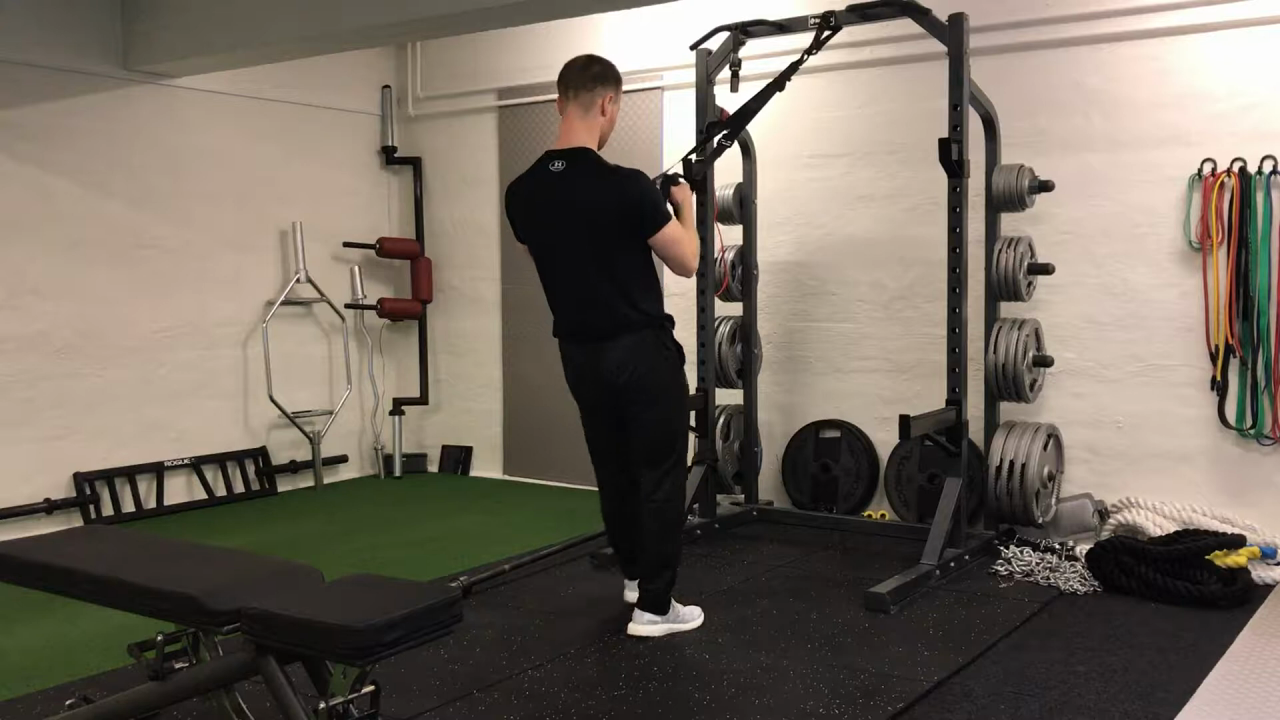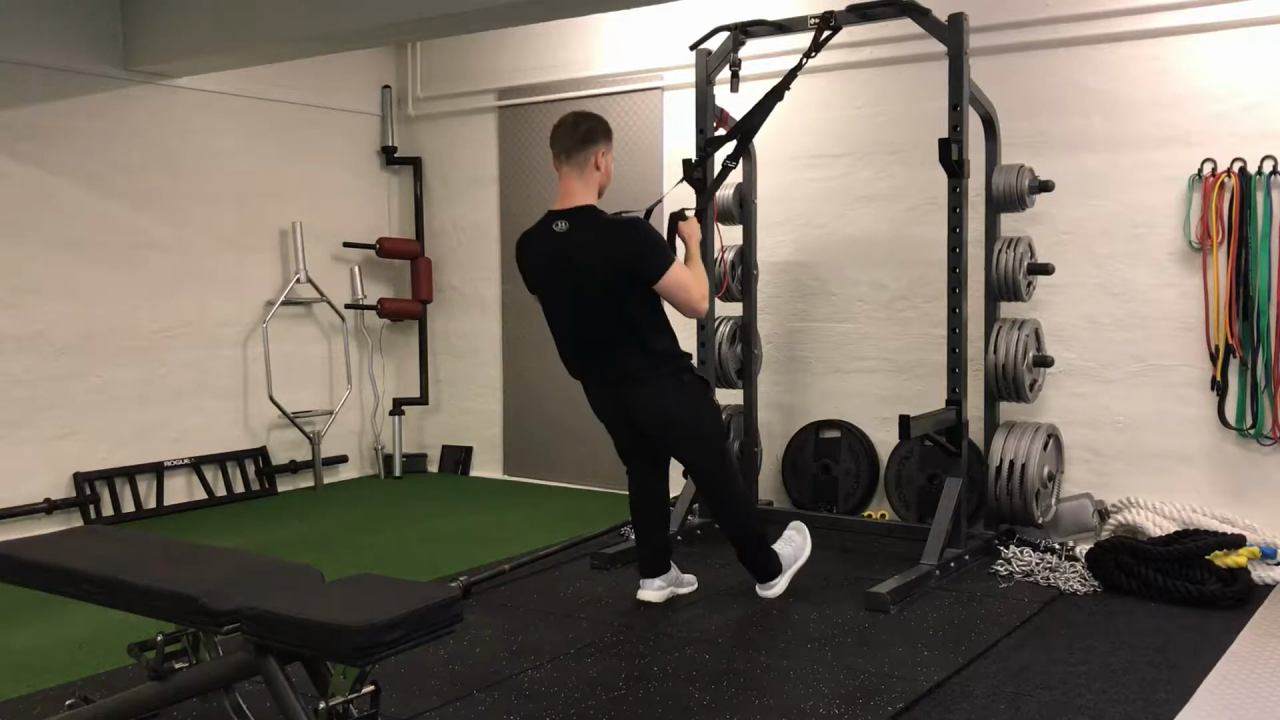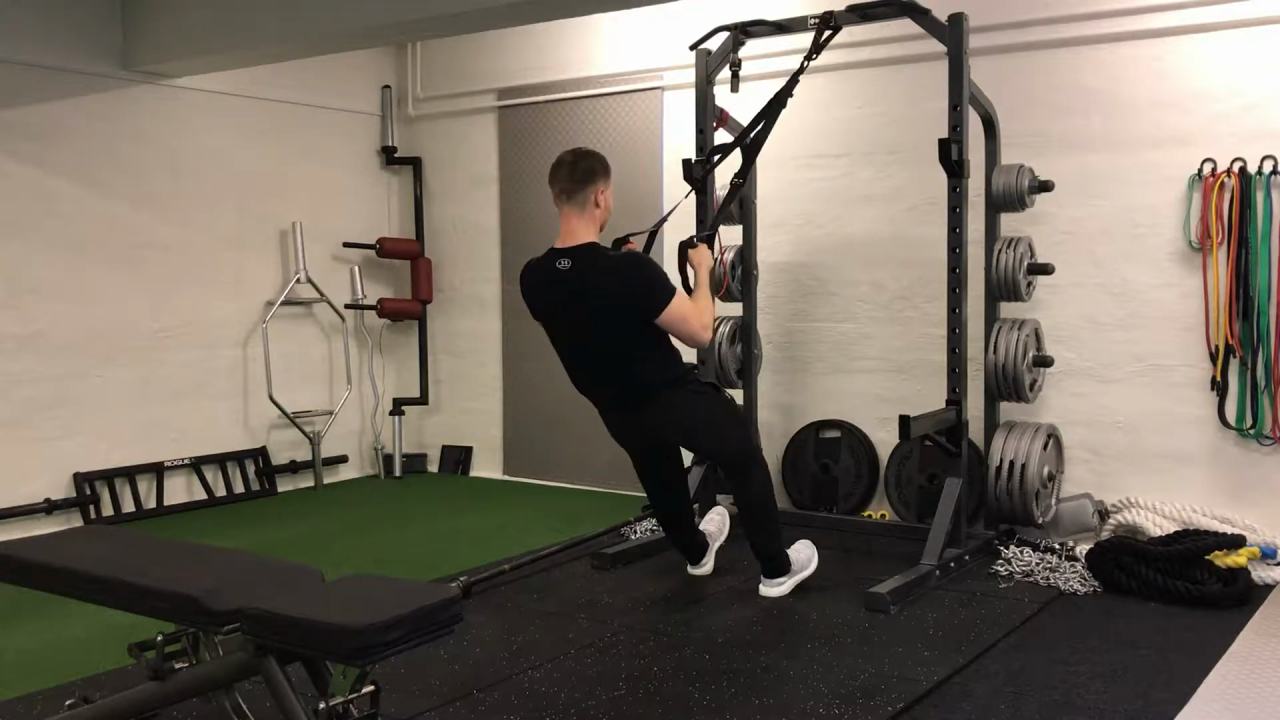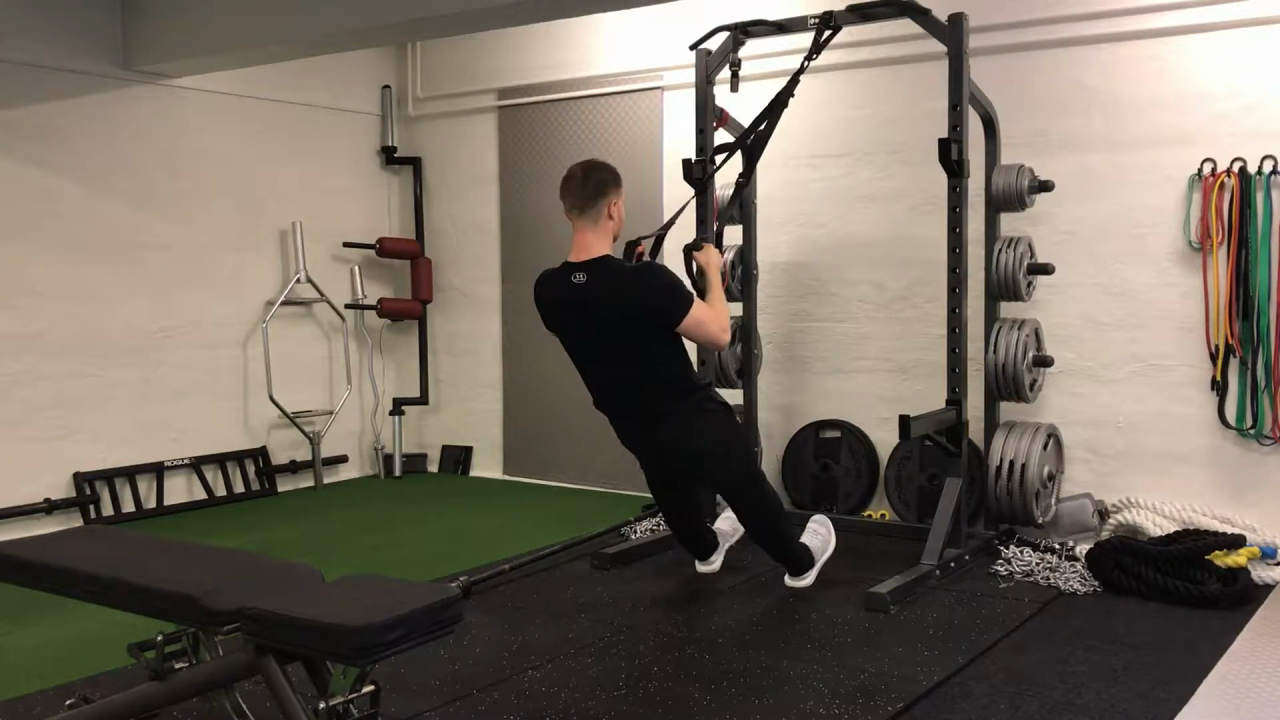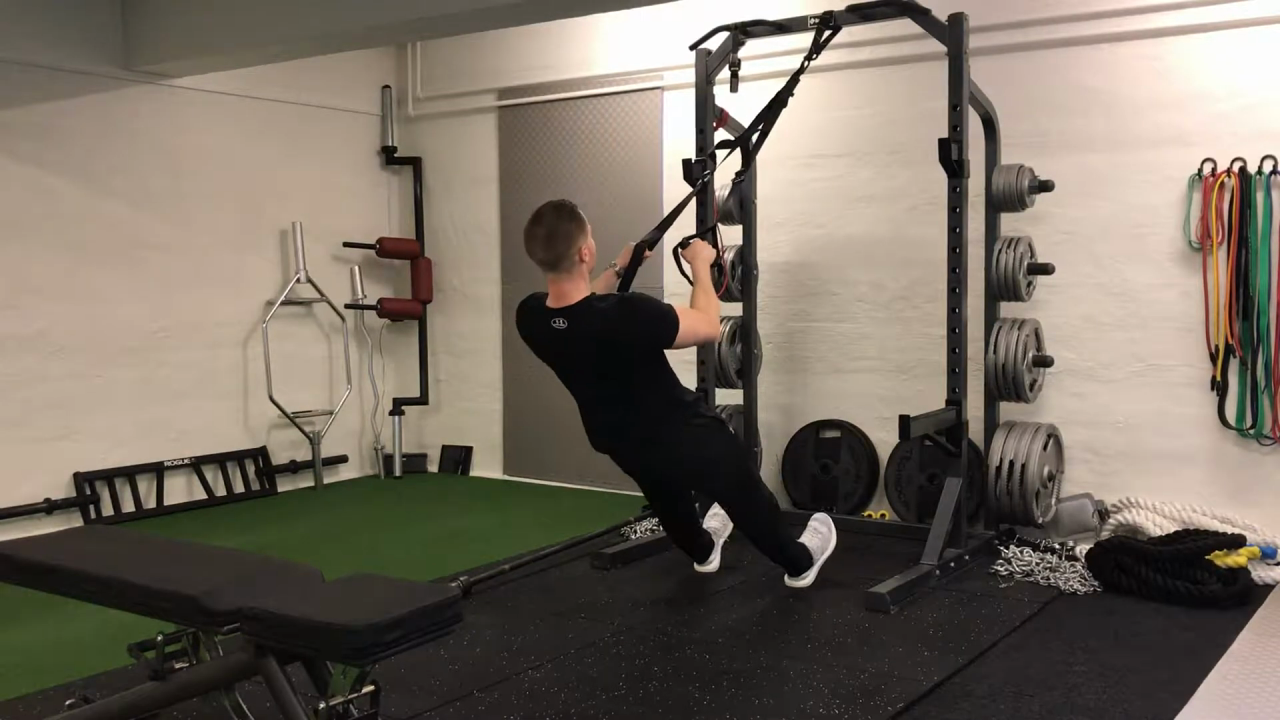
dt=0.7s
person 1, frame 1
left shoulder: (522, 192)
right shoulder: (624, 186)
right elbow: (686, 262)
right wrist: (684, 208)
left hip: (579, 353)
right hip: (640, 350)
left knee: (615, 469)
right knee: (662, 475)
left ankle: (637, 574)
right ankle: (654, 607)
person 1, frame 2
left shoulder: (531, 247)
right shoulder: (628, 236)
right elbow: (696, 303)
right wrist: (692, 244)
left hip: (604, 391)
right hip: (662, 386)
left knee: (645, 470)
right knee: (716, 478)
left ankle: (655, 573)
right ankle: (769, 569)
person 1, frame 3
left shoulder: (535, 279)
right shoulder: (629, 271)
right elbow: (700, 331)
right wrist: (702, 272)
left hip: (621, 414)
right hip: (677, 402)
left knee: (661, 476)
right knee: (746, 463)
left ankle: (697, 551)
right ankle: (777, 568)
person 1, frame 4
left shoulder: (549, 291)
right shoulder: (646, 281)
right elbow: (719, 335)
right wrist: (712, 271)
left hip: (634, 427)
right hip: (692, 420)
left knee: (672, 484)
right knee: (747, 491)
left ankle: (705, 548)
right ankle: (799, 563)
person 1, frame 5
left shoulder: (530, 319)
right shoulder: (629, 316)
right elbow: (708, 327)
left wrist: (617, 270)
right wrist: (700, 265)
left hip: (622, 444)
right hip: (685, 438)
left knee: (668, 483)
right knee: (744, 495)
left ankle: (702, 549)
right ankle: (800, 562)
